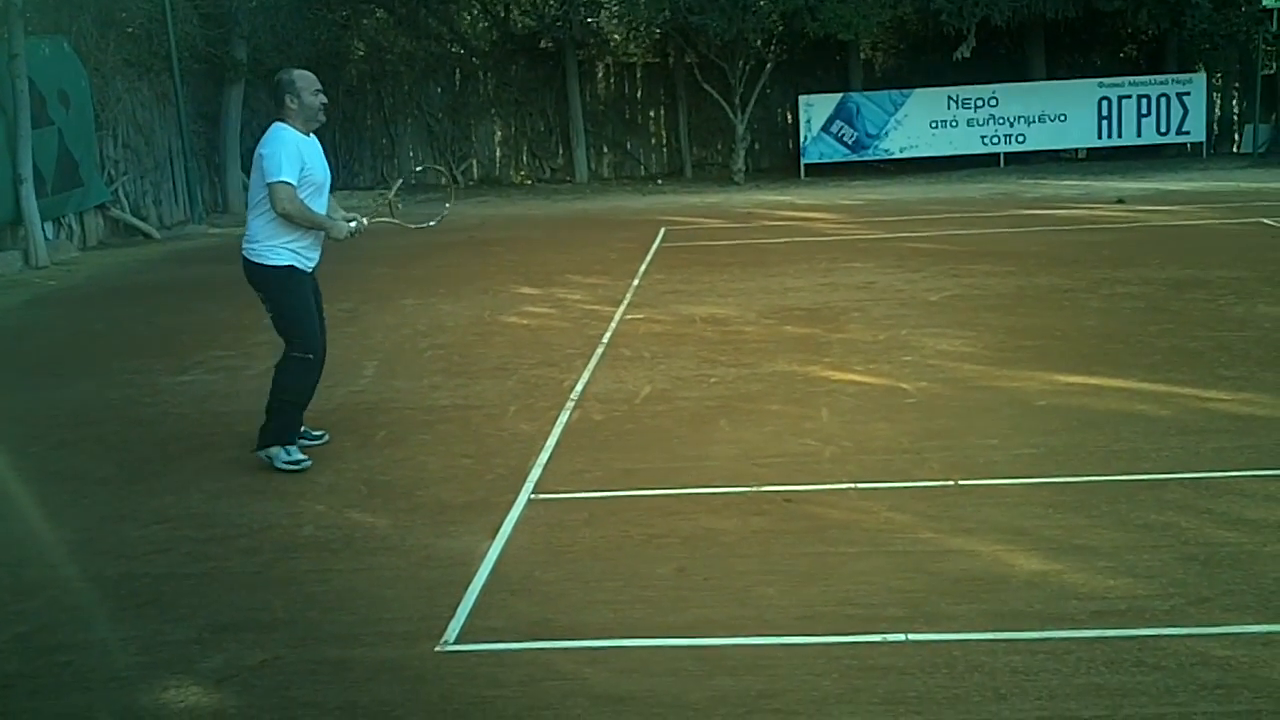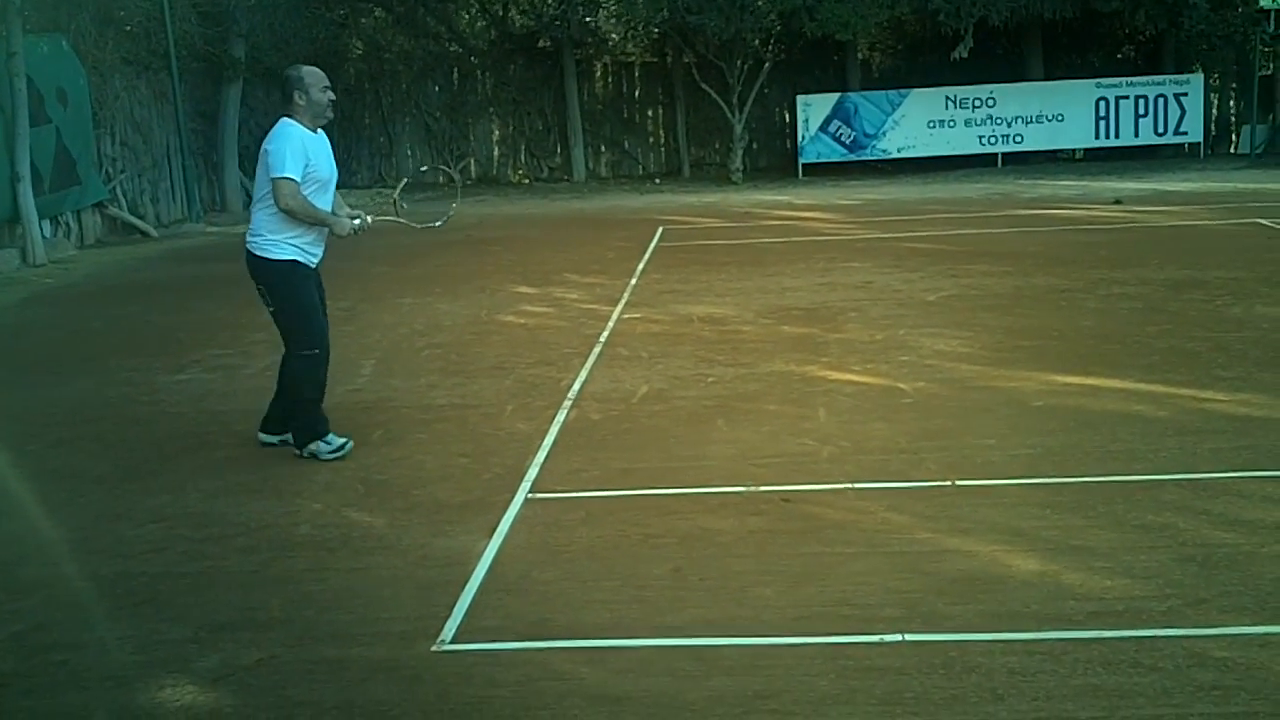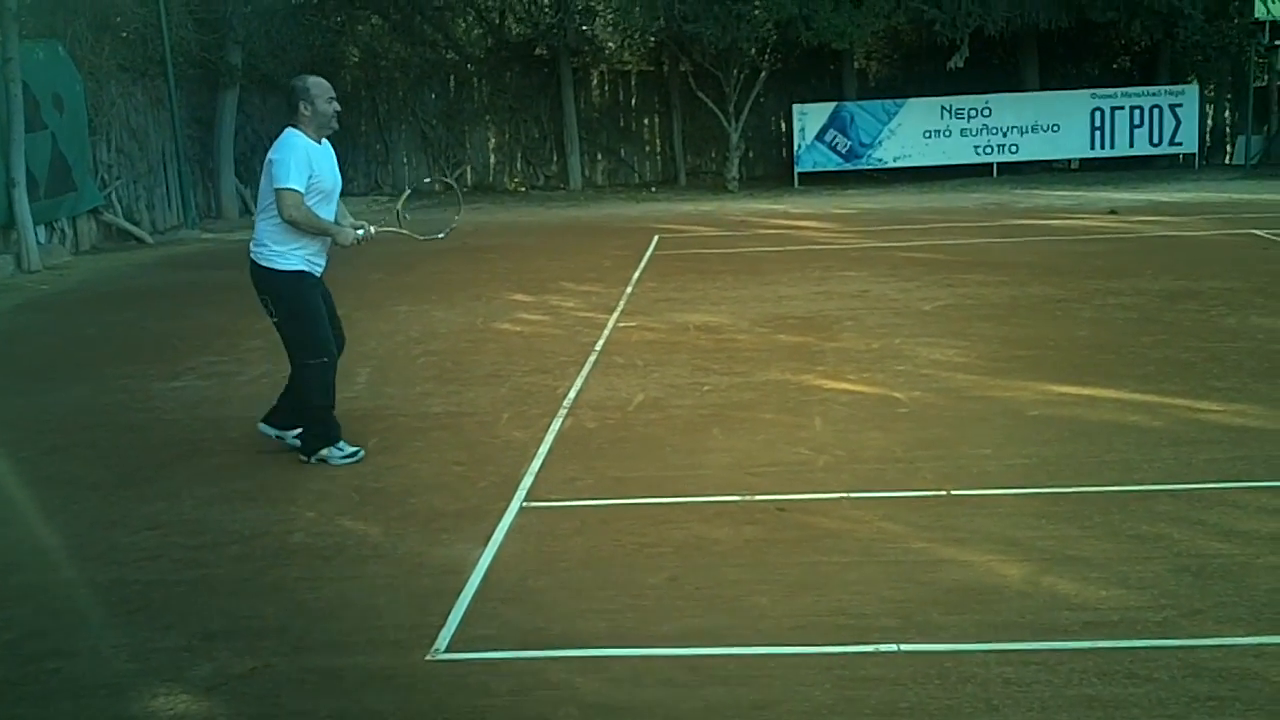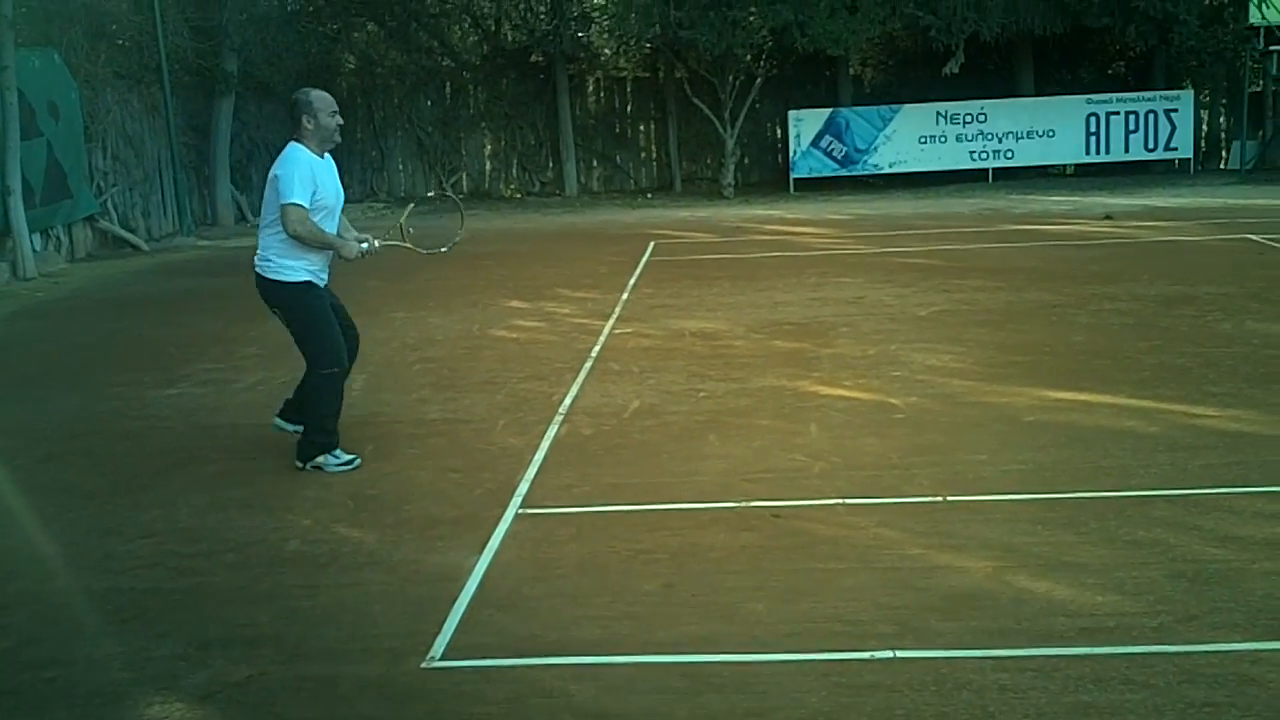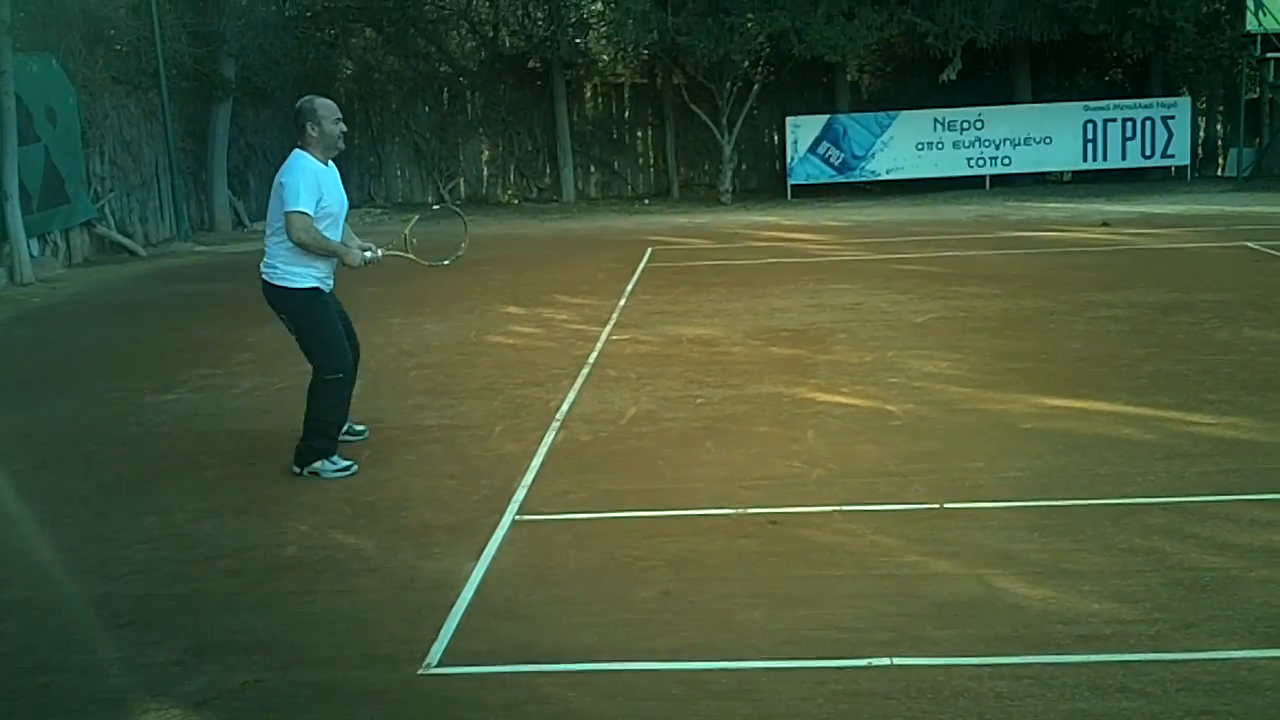
dt=0.1s
person 1, frame 1
left shoulder: (308, 141)
right shoulder: (281, 141)
left elbow: (316, 195)
right elbow: (284, 203)
left wrist: (341, 215)
right wrist: (329, 225)
left hip: (298, 264)
right hip: (274, 264)
left knee: (313, 349)
right knee: (303, 349)
left ankle: (286, 428)
right ankle: (275, 440)
person 1, frame 2
left shoulder: (318, 138)
right shoulder: (288, 138)
left elbow: (323, 190)
right elbow: (287, 200)
left wrist: (345, 212)
right wrist: (332, 222)
left hip: (300, 260)
right hip: (277, 259)
left knee: (313, 344)
right knee: (309, 346)
left ankle: (281, 425)
right ankle: (310, 434)
person 1, frame 3
left shoulder: (322, 148)
right shoulder: (292, 148)
left elbow: (327, 199)
right elbow: (291, 210)
left wrist: (349, 222)
right wrist: (335, 232)
left hip: (304, 269)
right hip: (281, 269)
left knee: (331, 344)
right knee: (318, 354)
left ankle: (283, 420)
right ankle: (320, 441)
person 1, frame 4
left shoulder: (325, 160)
right shoulder: (297, 163)
left elbow: (330, 212)
right elbow: (295, 224)
left wrist: (353, 236)
right wrist: (339, 245)
left hip: (309, 278)
right hip: (287, 280)
left knee: (346, 342)
right knee: (329, 359)
left ankle: (298, 413)
right ankle: (316, 449)
person 1, frame 5
left shoulder: (328, 167)
right shoulder: (301, 171)
right elbow: (299, 232)
left wrist: (357, 244)
right wrist: (344, 253)
left hip: (314, 285)
right hip: (293, 286)
left knee: (345, 352)
right knee: (335, 365)
left ankle: (331, 422)
right ankle: (314, 455)
